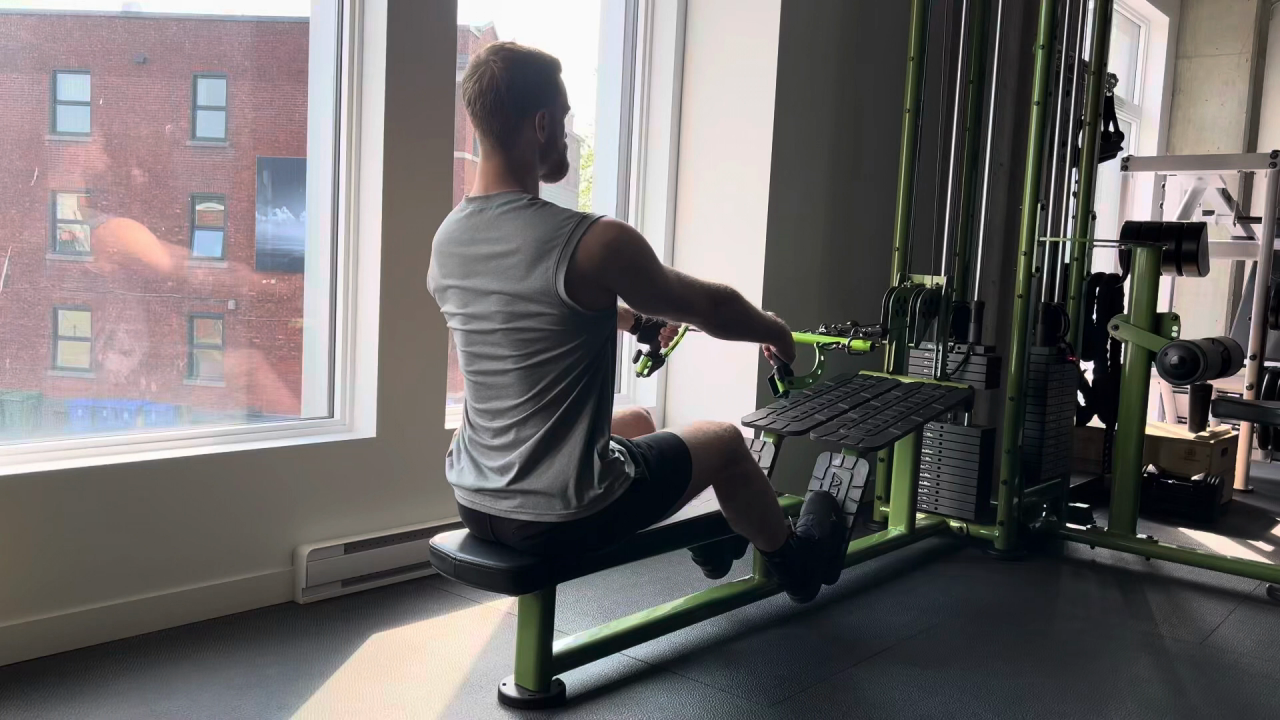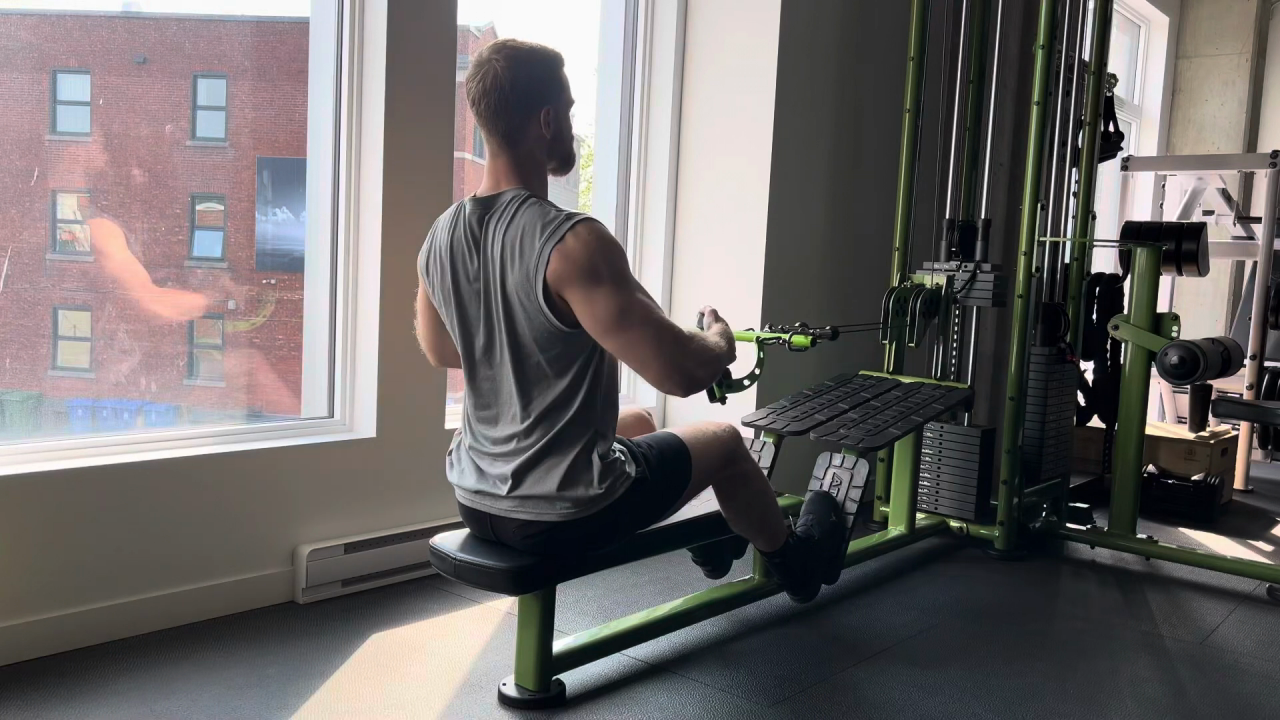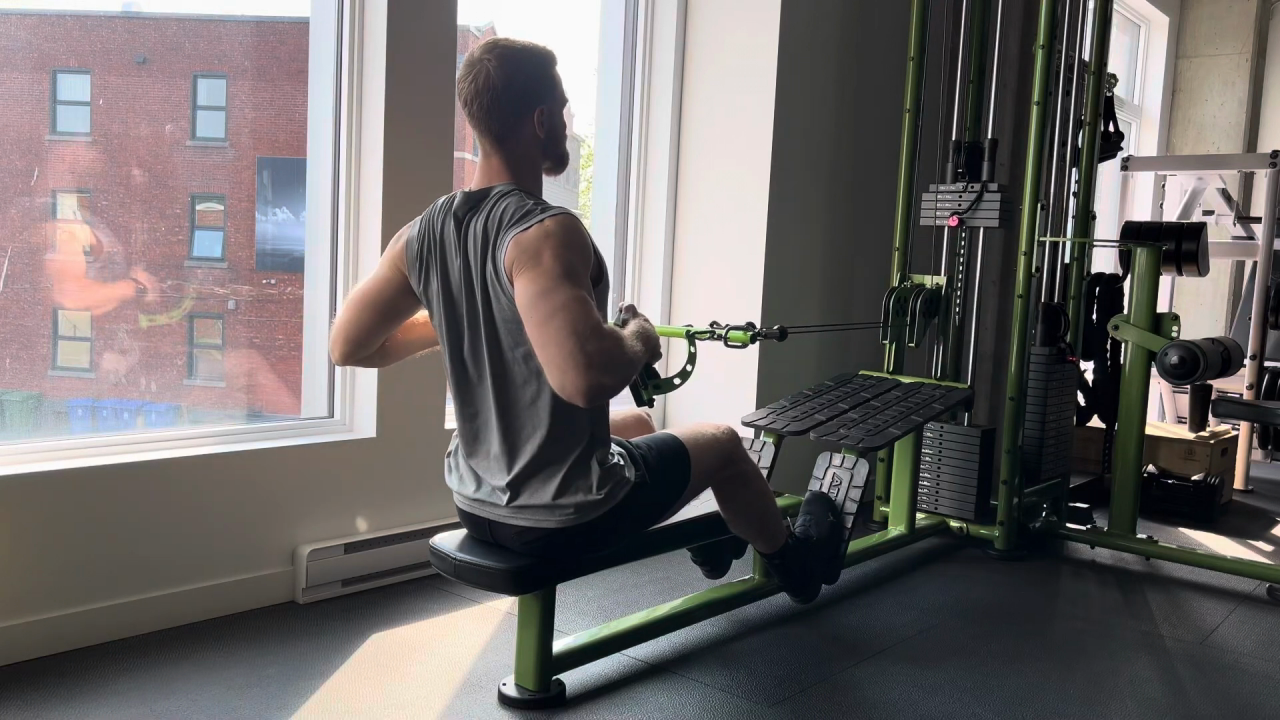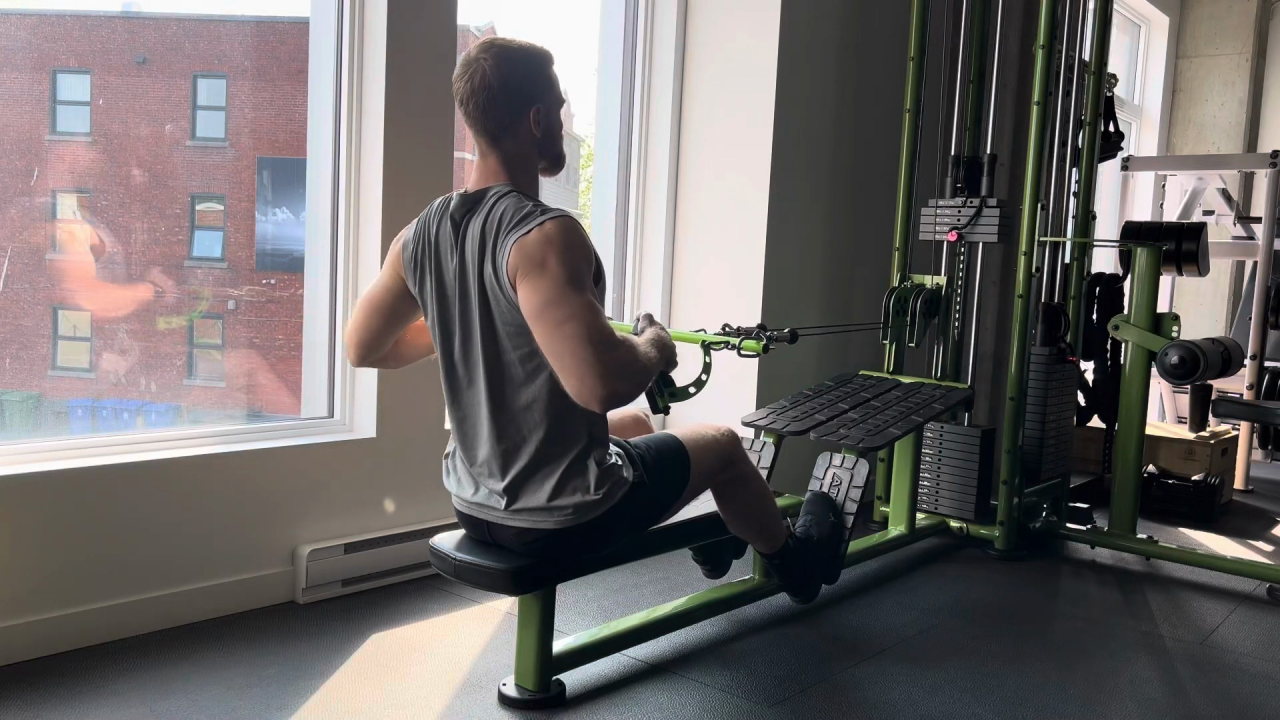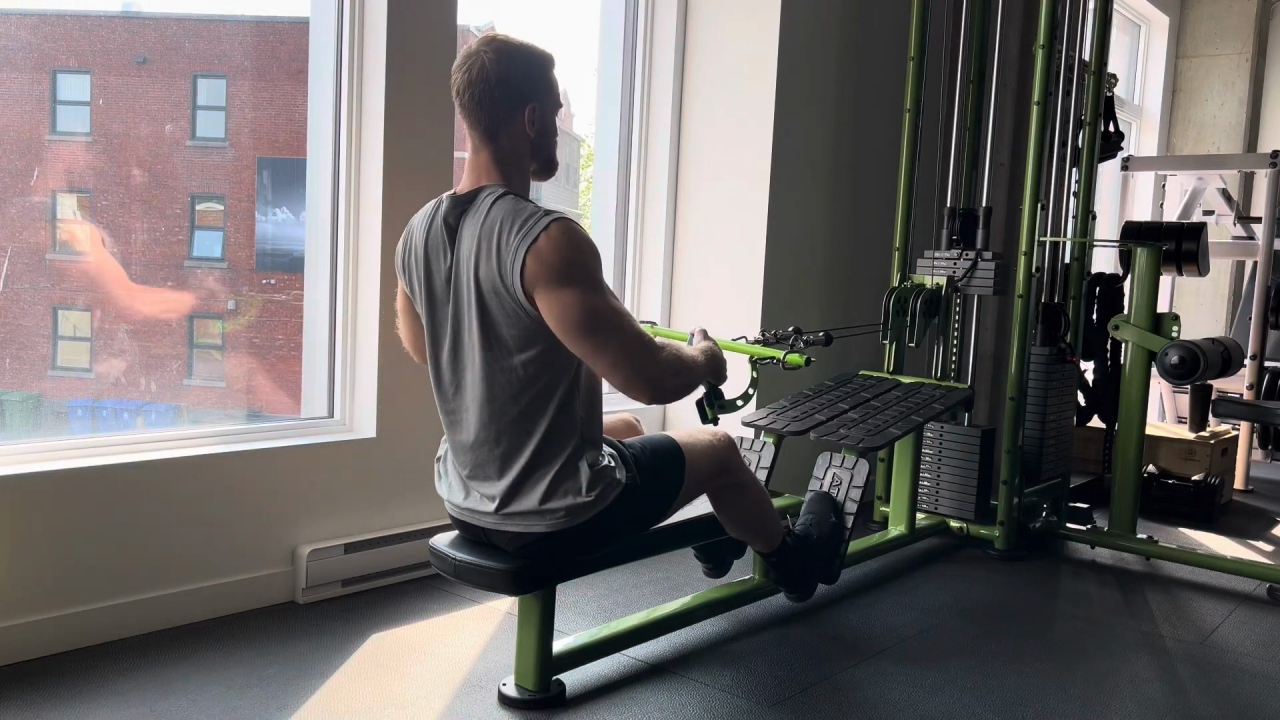
dt=0.7s
person 1, frame 1
left shoulder: (448, 240)
right shoulder: (592, 243)
right elbow: (713, 308)
left wrist: (626, 315)
right wrist: (774, 331)
left hip: (475, 503)
right hip: (565, 517)
left knee: (636, 423)
right knee: (723, 440)
right ankle: (798, 560)
person 1, frame 2
left shoulder: (439, 239)
right shoulder: (572, 245)
right elbow: (683, 373)
right wrist: (720, 342)
left hip: (477, 502)
right hip: (567, 516)
left knee: (637, 424)
right knee: (724, 441)
left ankle: (708, 542)
right ankle: (797, 563)
person 1, frame 3
left shoulder: (422, 236)
right shoulder: (546, 235)
left elbow: (347, 346)
right elbow: (586, 378)
right wrist: (639, 337)
left hip: (477, 504)
right hip: (565, 518)
left knee: (636, 424)
right knee: (722, 442)
left ankle: (710, 540)
right ankle: (795, 561)
person 1, frame 4
left shoulder: (420, 235)
right shoulder: (544, 237)
left elbow: (362, 348)
right elbow: (604, 384)
right wrist: (655, 348)
left hip: (473, 503)
right hip: (564, 519)
left knee: (635, 426)
right knee: (721, 444)
left ankle: (709, 537)
right ankle: (795, 562)
person 1, frame 5
left shoulder: (417, 234)
right shoulder: (547, 241)
right elbow: (650, 380)
right wrist: (704, 359)
left hip: (466, 504)
right hip: (555, 519)
left knee: (622, 428)
right knee: (717, 449)
left ankle: (713, 539)
right ankle: (794, 562)
